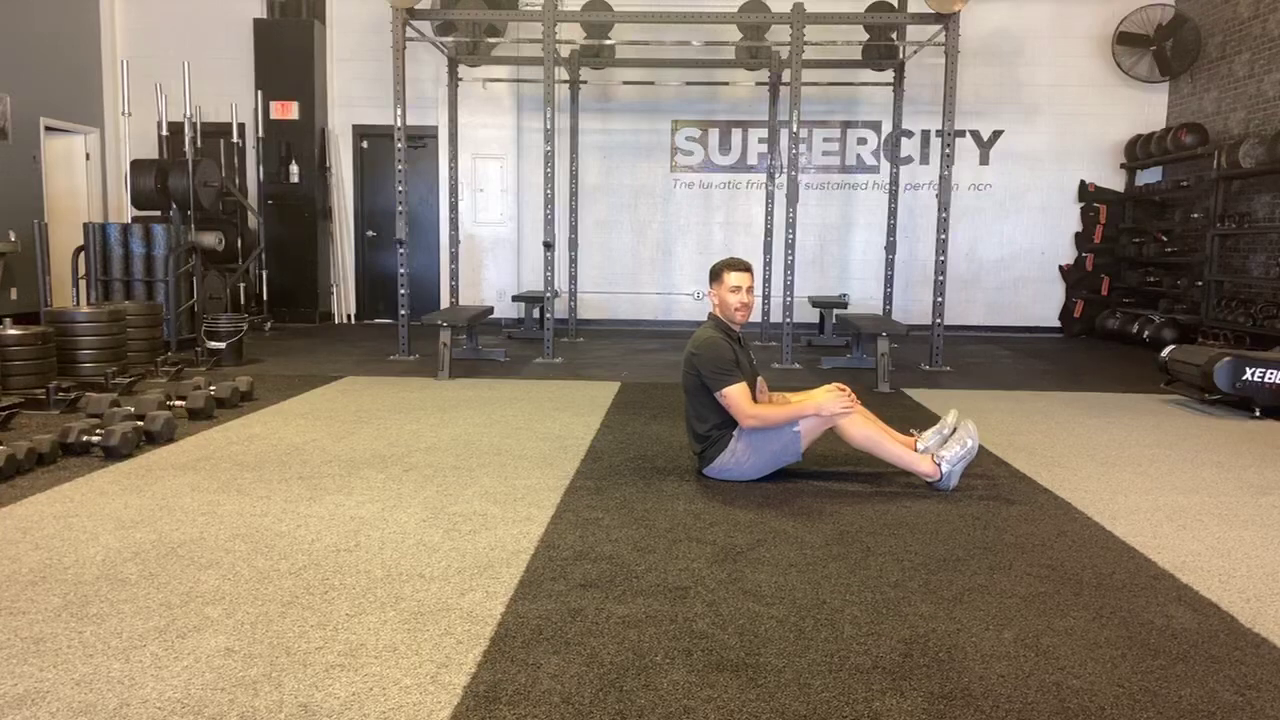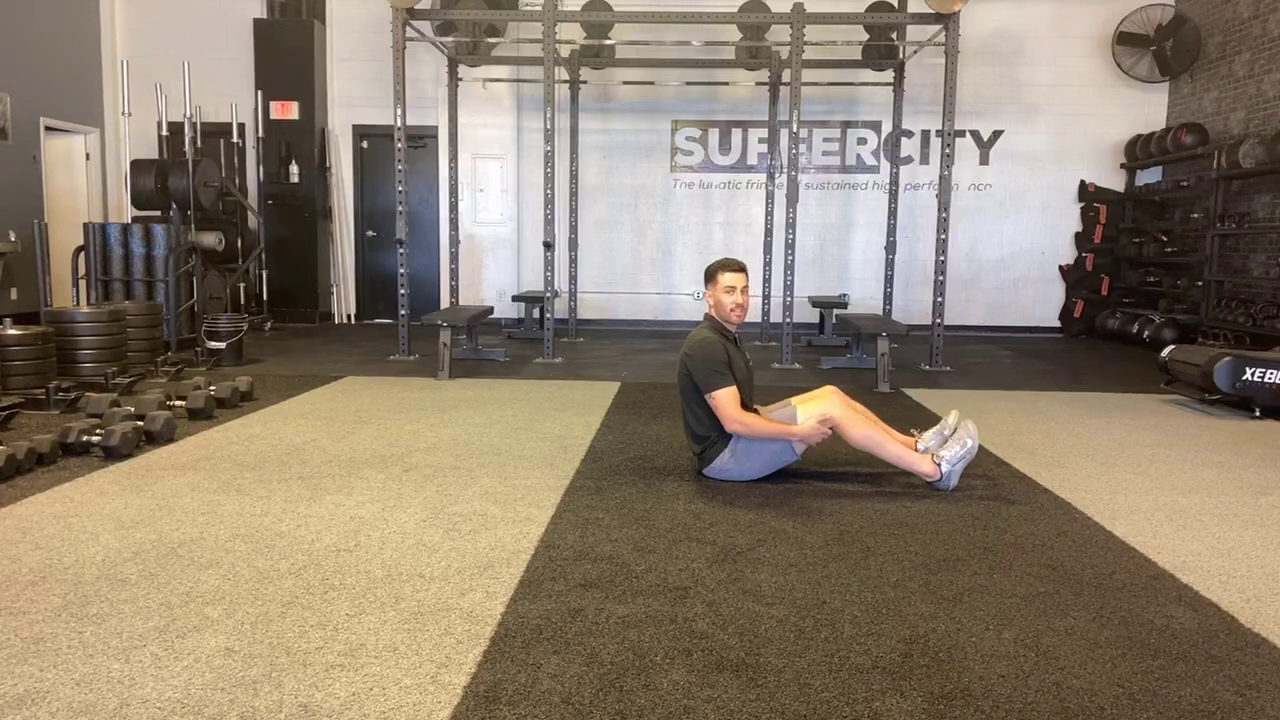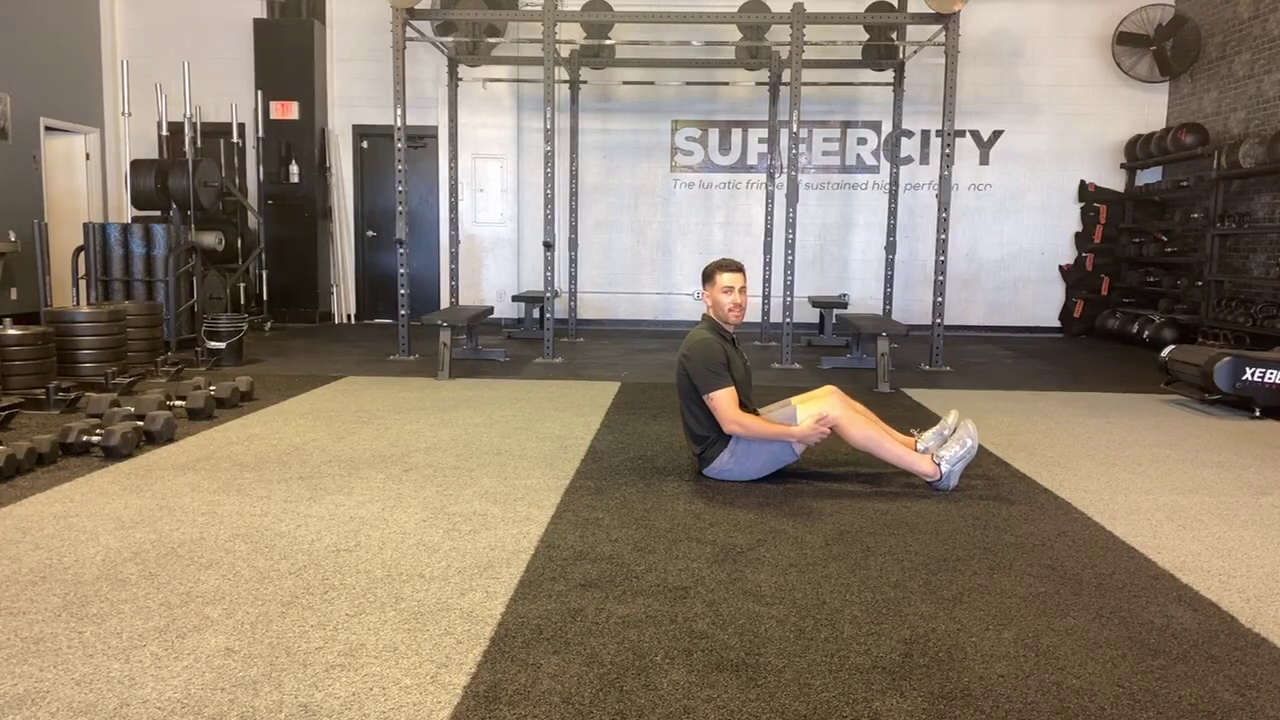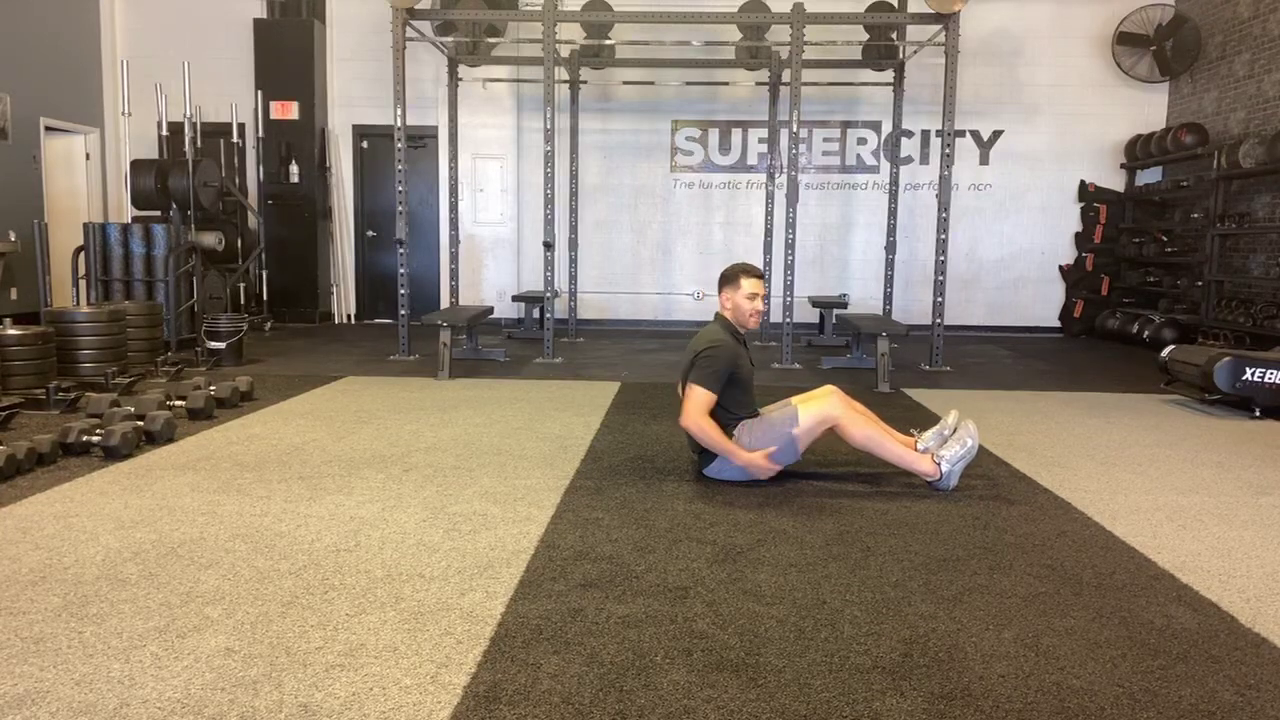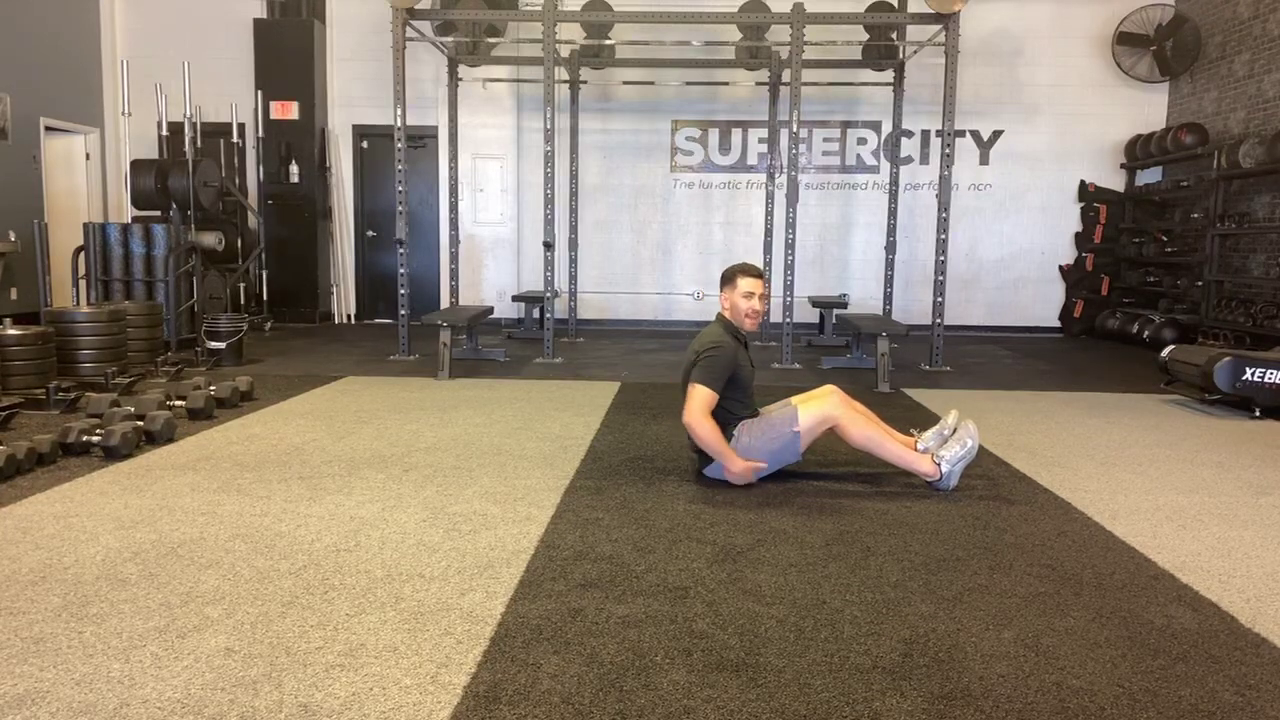
dt=0.7s
person 1, frame 1
left shoulder: (730, 338)
right shoulder: (711, 345)
left elbow: (763, 399)
right elbow: (749, 415)
left wrist: (820, 394)
right wrist: (814, 407)
left hip: (735, 441)
right hip: (725, 453)
left knee: (831, 397)
right knee: (830, 412)
left ankle: (914, 446)
right ankle: (932, 469)
person 1, frame 2
left shoulder: (726, 338)
right shoulder: (707, 345)
right elbow: (734, 421)
left wrist: (798, 415)
right wrist: (800, 433)
left hip: (737, 441)
right hip: (725, 454)
left knee: (830, 394)
right knee: (831, 407)
left ankle: (915, 445)
right ankle: (933, 469)
person 1, frame 3
left shoulder: (722, 338)
right shoulder: (705, 346)
right elbow: (731, 422)
left wrist: (795, 425)
right wrist: (797, 433)
left hip: (737, 442)
right hip: (726, 454)
left knee: (830, 394)
right knee: (832, 408)
left ankle: (915, 445)
right ankle: (932, 469)
person 1, frame 4
left shoulder: (724, 336)
right shoulder: (719, 347)
left elbow: (688, 390)
right elbow: (692, 418)
right wrist: (743, 460)
left hip: (738, 432)
right hip: (731, 453)
left knee: (830, 394)
right knee: (832, 407)
left ankle: (916, 445)
right ankle: (933, 469)
person 1, frame 5
left shoulder: (727, 337)
right shoulder: (720, 347)
left elbow: (708, 395)
right elbow: (694, 417)
right wrist: (733, 464)
left hip: (739, 432)
right hip: (731, 448)
left knee: (830, 393)
right knee: (832, 407)
left ankle: (916, 446)
right ankle: (933, 469)
